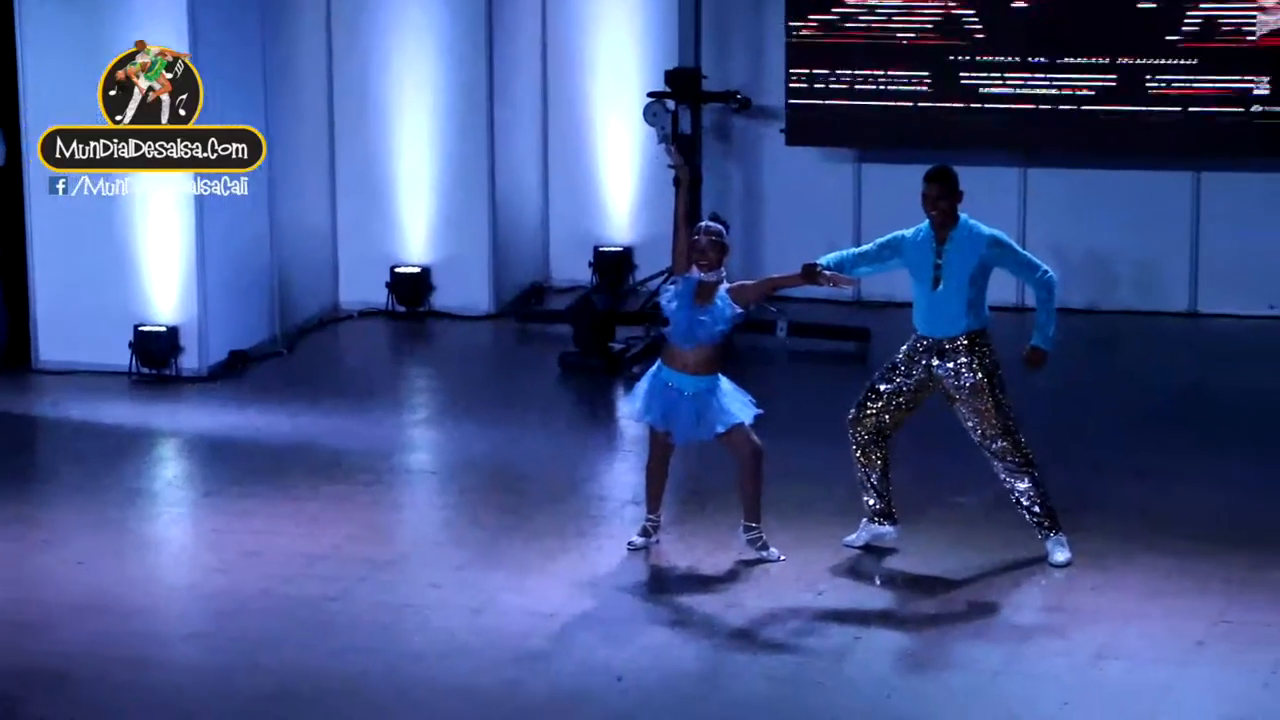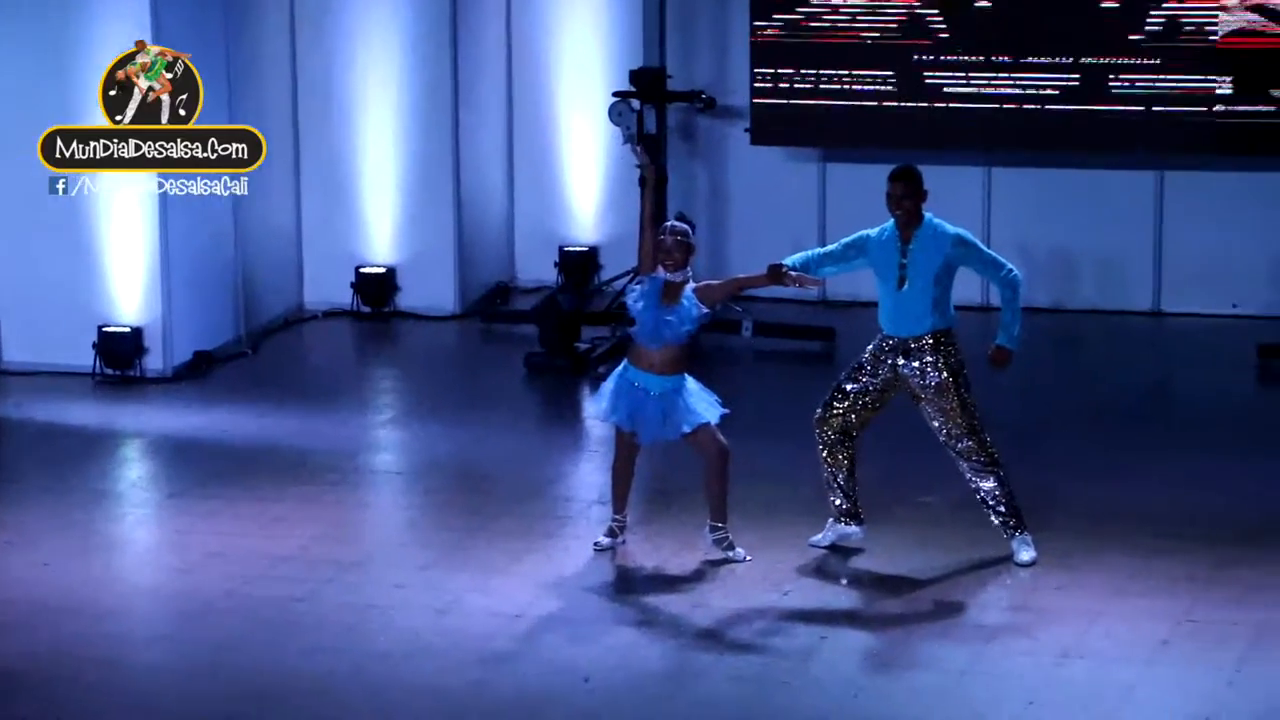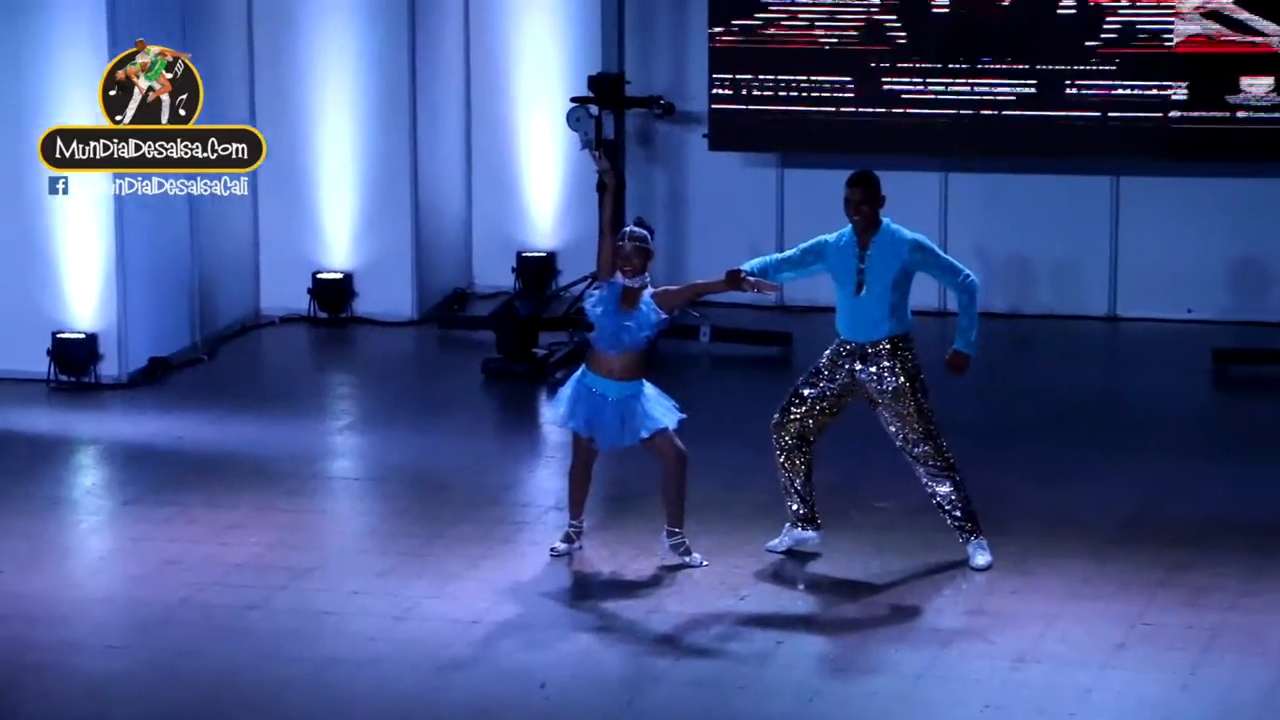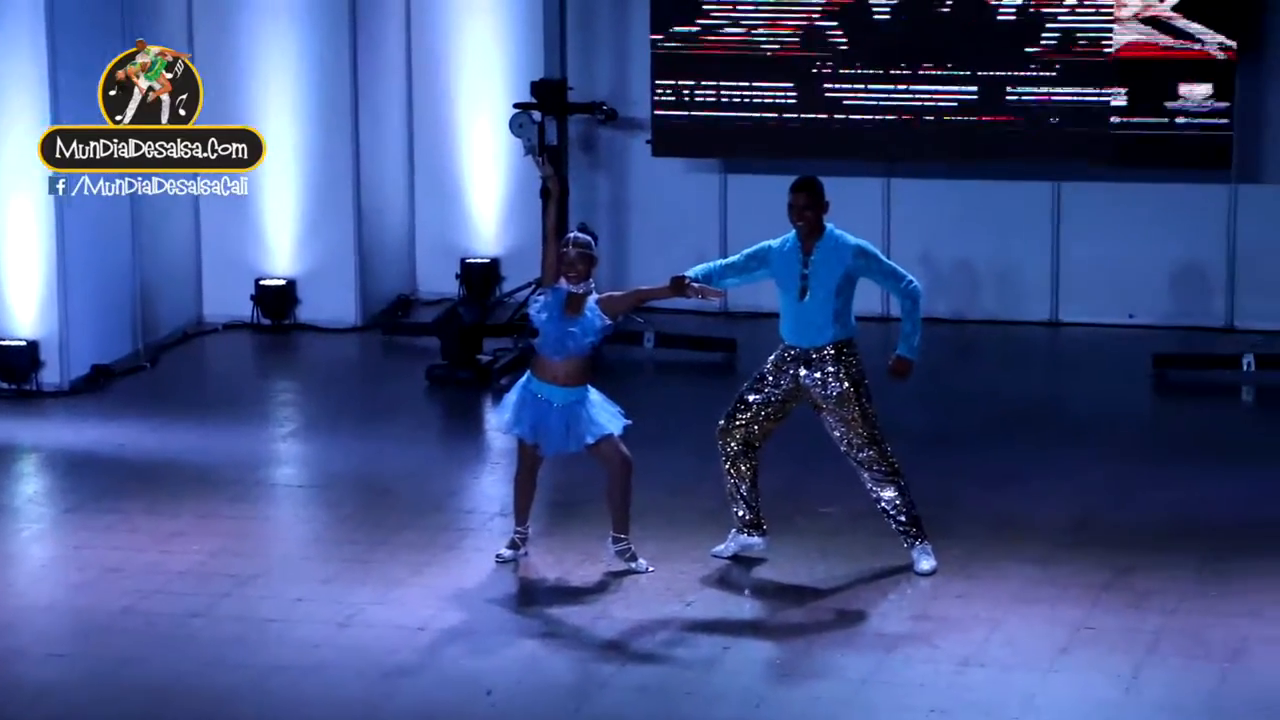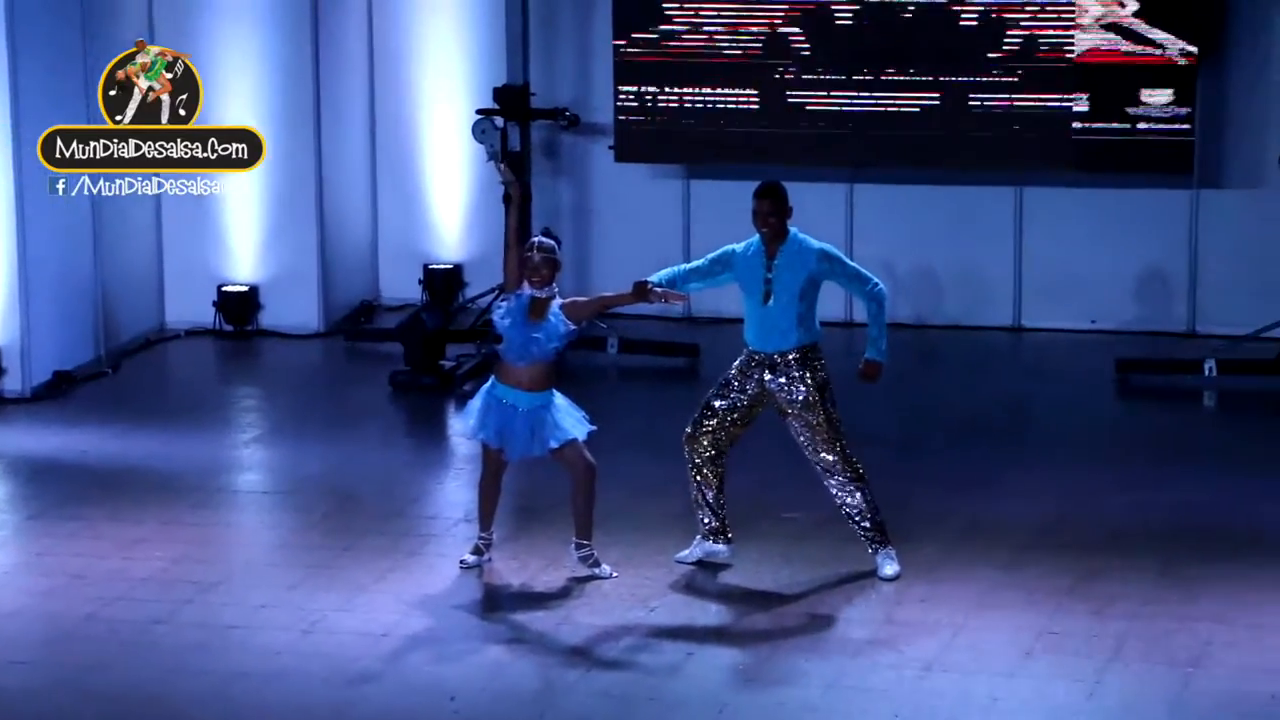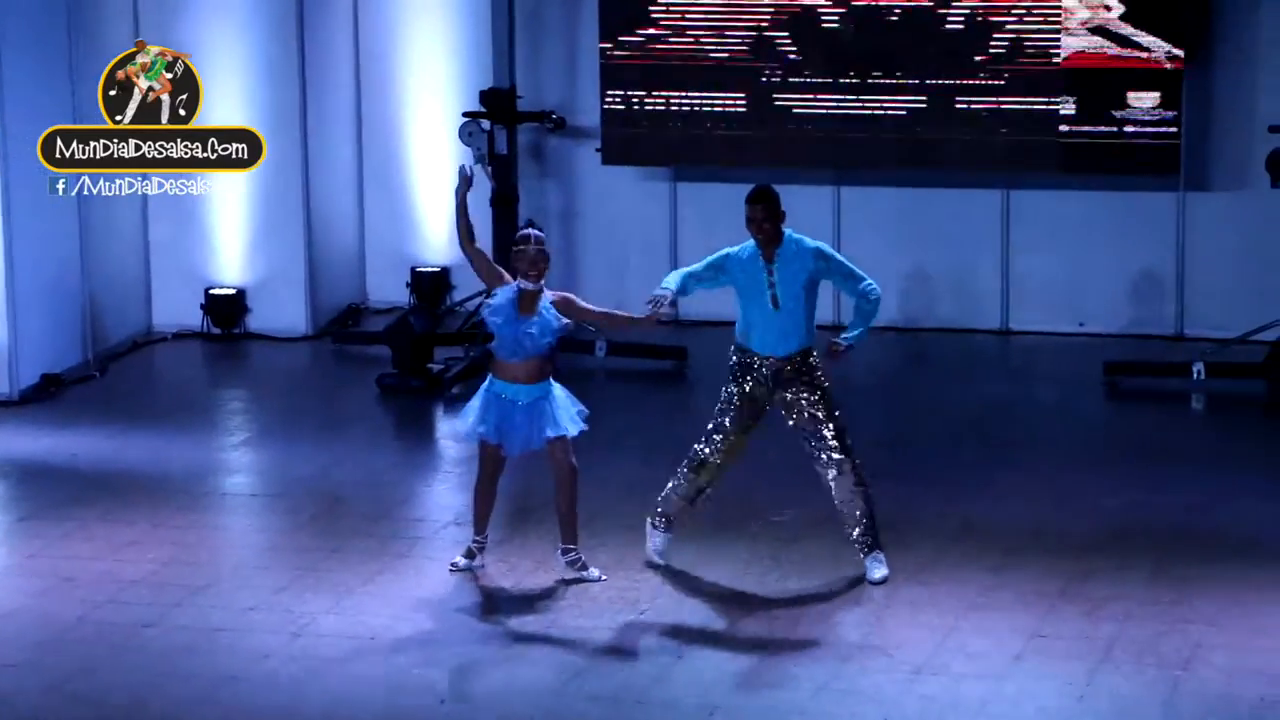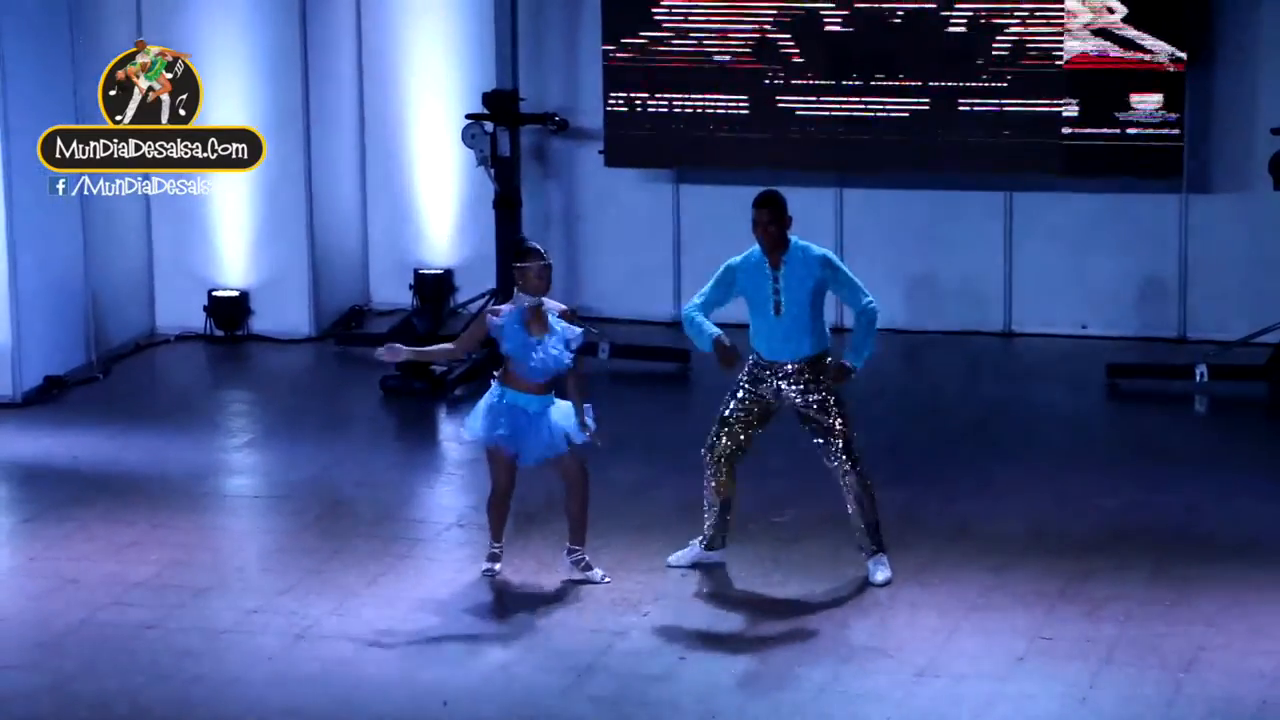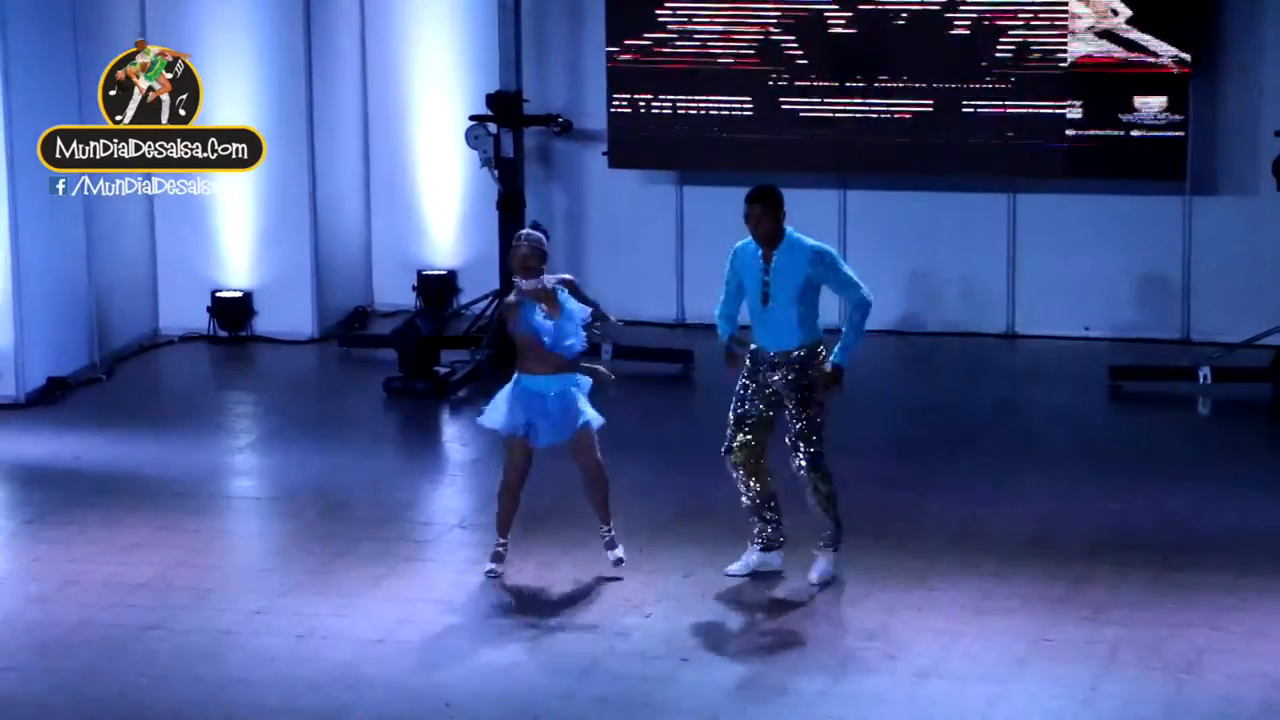
dt=0.2s
person 1, frame 1
left shoulder: (985, 242)
right shoulder: (909, 242)
left elbow: (1043, 279)
right elbow: (859, 258)
left wrist: (1041, 341)
right wrist: (822, 265)
left hip: (966, 354)
right hip: (921, 351)
left knee: (1002, 444)
right knee: (864, 422)
left ankle: (1052, 533)
right ankle: (880, 520)
person 1, frame 2
left shoulder: (950, 241)
right shoulder: (873, 241)
left elbow: (1007, 278)
right elbow: (824, 258)
left wrist: (1006, 340)
right wrist: (787, 266)
left hip: (932, 353)
right hip: (887, 350)
left knee: (967, 443)
right knee: (831, 422)
left ankle: (1017, 533)
right ankle: (845, 520)
person 1, frame 3
left shoulder: (908, 246)
right shoulder: (831, 247)
left elbow: (964, 283)
right elbow: (783, 263)
left wrist: (963, 345)
right wrist: (746, 271)
left hip: (890, 358)
right hip: (843, 355)
left knee: (924, 448)
right knee: (788, 427)
left ankle: (973, 537)
right ankle: (803, 525)
person 1, frame 4
left shoulder: (852, 252)
right shoulder: (775, 252)
left elbow: (908, 289)
right elbow: (726, 269)
left wrist: (906, 350)
right wrist: (690, 277)
left hip: (833, 363)
right hip: (788, 360)
left knee: (868, 453)
right knee: (734, 433)
left ankle: (917, 542)
right ankle: (748, 530)
person 1, frame 5
left shoulder: (815, 256)
right shoulder: (737, 257)
left elbow: (872, 292)
right elbow: (687, 273)
left wrist: (875, 352)
right wrist: (656, 282)
left hip: (798, 368)
right hip: (752, 366)
left knee: (831, 458)
right knee: (700, 441)
left ankle: (881, 546)
right ankle: (714, 537)
person 1, frame 6
left shoulder: (812, 255)
right shoulder: (732, 261)
left elbow: (868, 292)
right elbow: (683, 278)
left wrist: (849, 337)
right wrist: (667, 292)
left hip: (797, 369)
right hip: (749, 367)
left knee: (835, 457)
right knee: (713, 452)
left ankle: (870, 549)
right ankle: (663, 520)
person 1, frame 7
left shoulder: (817, 262)
right shoulder: (739, 267)
left elbow: (866, 307)
right elbow: (693, 310)
left wrist: (852, 359)
right wrist: (714, 339)
left hip: (810, 374)
right hip: (760, 371)
left knee: (844, 463)
right knee: (719, 452)
left ankle: (873, 552)
right ankle: (711, 541)
person 1, frame 8
left shoulder: (813, 255)
right shoulder: (741, 255)
left elbow: (860, 302)
right elbow: (726, 311)
left wrist: (839, 360)
right wrist: (732, 344)
left hip: (802, 363)
right hip: (759, 360)
left knee: (804, 457)
right knee: (740, 452)
left ankle: (829, 547)
right ankle: (766, 545)
person 2, frame 1
left shoulder: (733, 295)
right shoulder: (681, 281)
left elbow: (774, 283)
right elbow: (680, 228)
left wrist: (812, 277)
right wrist: (683, 182)
left hip: (708, 388)
right hip: (668, 382)
left knee: (750, 451)
right knee: (659, 453)
left ankle: (752, 531)
right ankle: (651, 523)
person 2, frame 2
left shoulder: (699, 295)
right shoulder: (648, 280)
left elbow: (739, 283)
right elbow: (646, 228)
left wrist: (778, 278)
right wrist: (649, 182)
left hip: (674, 388)
right hip: (634, 382)
left knee: (717, 451)
right knee: (625, 453)
left ankle: (718, 531)
right ankle: (617, 524)
person 2, frame 3
left shoulder: (658, 300)
right shoulder: (606, 286)
left elbow: (697, 289)
right elbow: (605, 234)
left wrist: (736, 283)
right wrist: (610, 187)
left hip: (632, 393)
right hip: (592, 388)
left knee: (675, 456)
right knee: (582, 459)
left ankle: (675, 536)
right ankle: (574, 529)
person 2, frame 4
left shoulder: (602, 306)
right shoulder: (550, 292)
left elbow: (642, 295)
right elbow: (548, 240)
left wrist: (681, 290)
right wrist: (553, 194)
left hip: (577, 400)
right hip: (537, 394)
left knee: (620, 462)
right knee: (527, 466)
left ankle: (621, 542)
right ankle: (520, 536)
person 2, frame 5
left shoulder: (567, 310)
right shoulder: (513, 297)
left elbow: (610, 301)
right elbow: (509, 245)
left wrist: (643, 294)
right wrist: (514, 200)
left hip: (542, 404)
right hip: (501, 399)
left knee: (584, 468)
right knee: (492, 472)
left ankle: (584, 548)
right ankle: (483, 542)
person 2, frame 6
left shoulder: (557, 302)
right shoulder: (501, 288)
left elbow: (601, 317)
right elbow: (471, 250)
left wrist: (640, 319)
right wrist: (461, 199)
left hip: (539, 397)
right hip: (498, 395)
left knee: (566, 470)
right knee: (489, 472)
left ankle: (569, 551)
right ankle: (476, 545)
person 2, frame 7
left shoulder: (561, 315)
right shoulder: (501, 316)
left elbow: (570, 368)
right elbow: (458, 350)
left wrist: (580, 411)
right wrist: (411, 354)
left hip: (544, 408)
right hip: (507, 406)
left knee: (577, 476)
right knee: (502, 486)
left ankle: (577, 554)
right ankle: (495, 550)
person 2, frame 8
left shoulder: (566, 286)
right shoulder: (513, 306)
left elbow: (590, 309)
right elbow: (539, 352)
right wrist: (588, 368)
left hip: (566, 391)
right hip: (528, 393)
left knee: (592, 466)
right knee: (514, 474)
left ankle: (608, 534)
right ankle: (501, 545)
